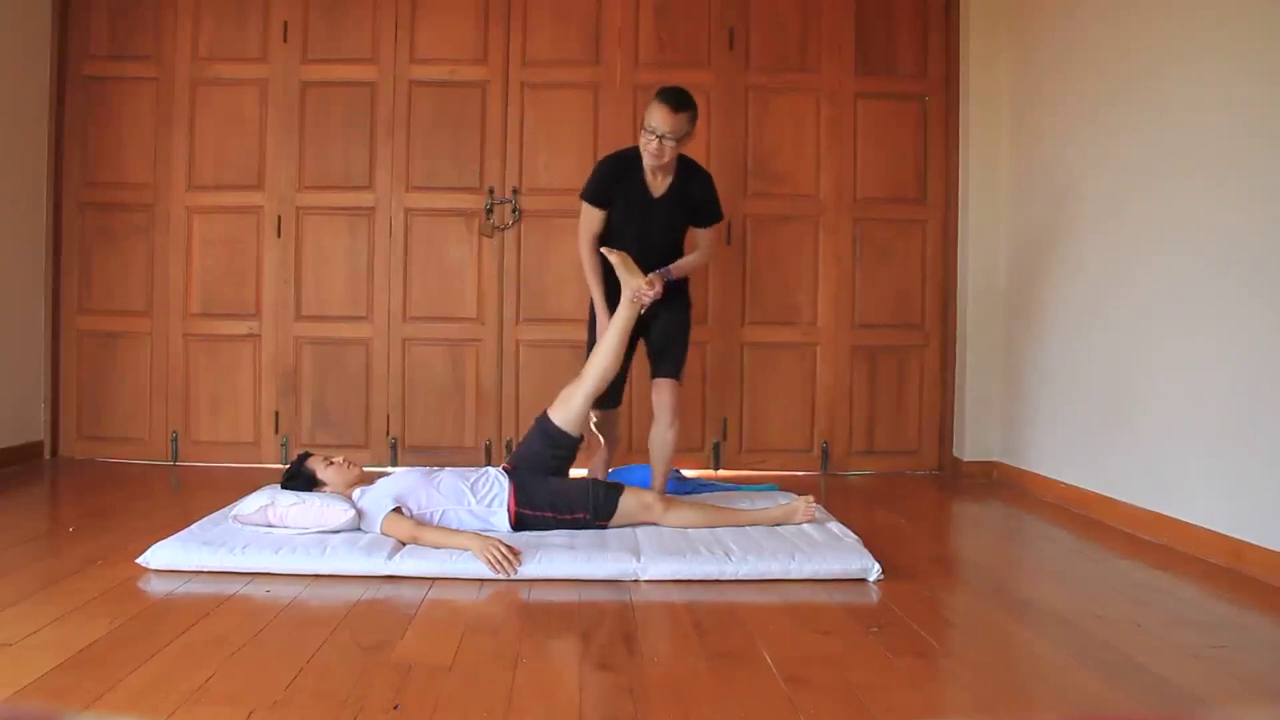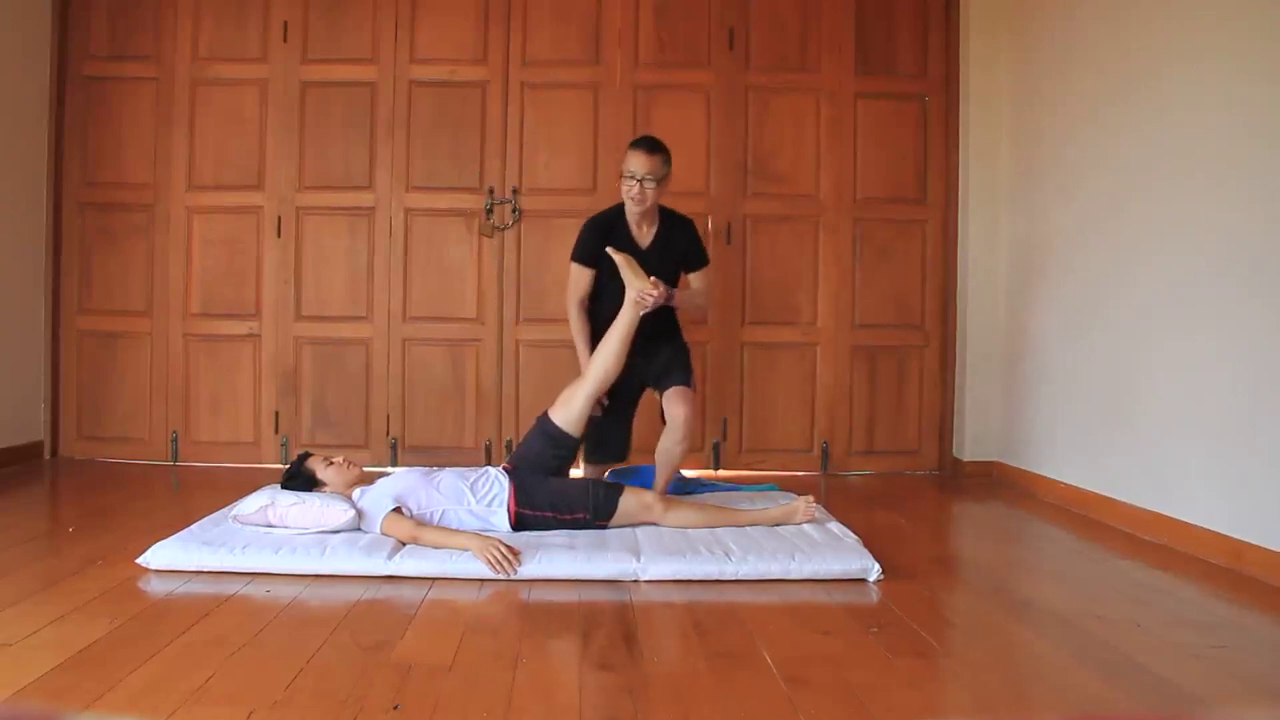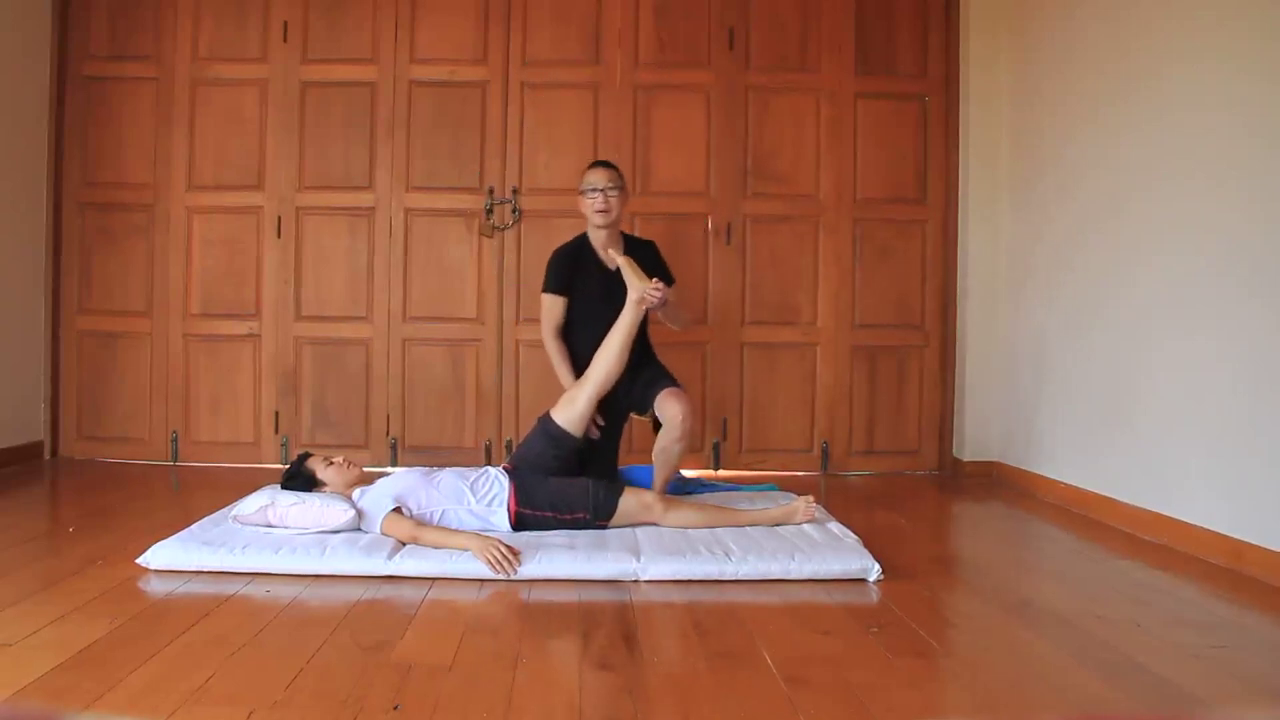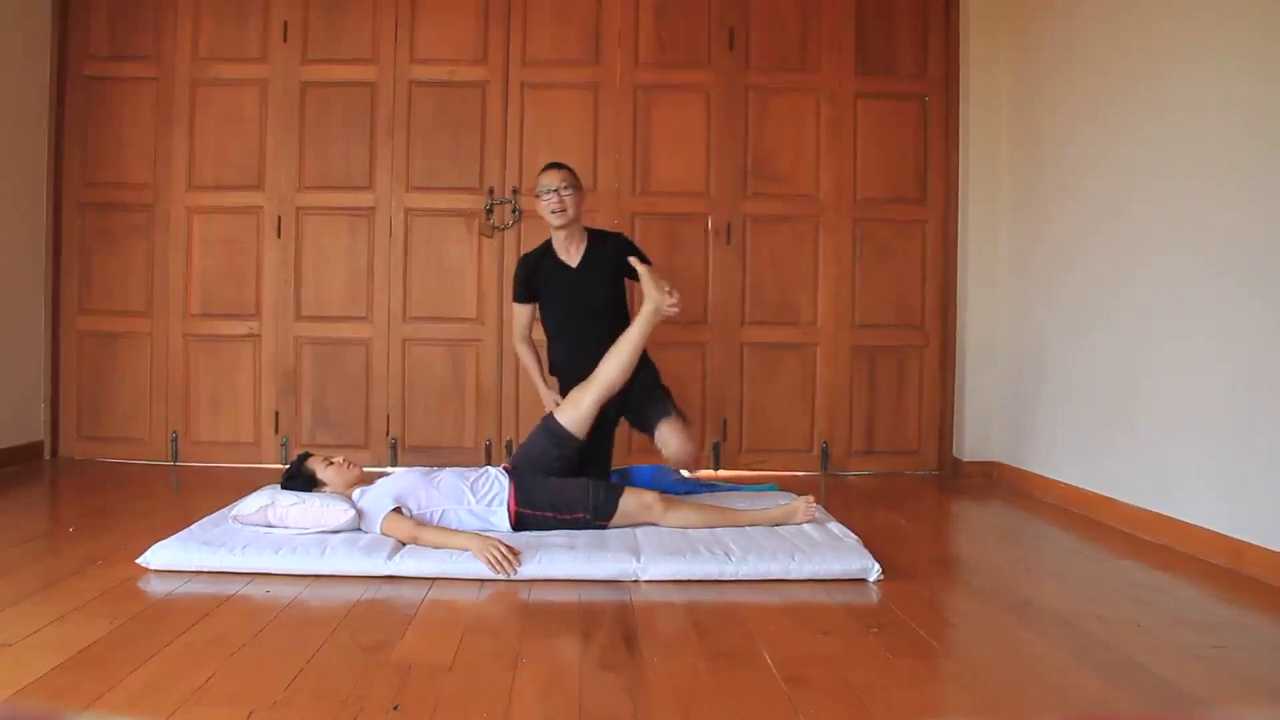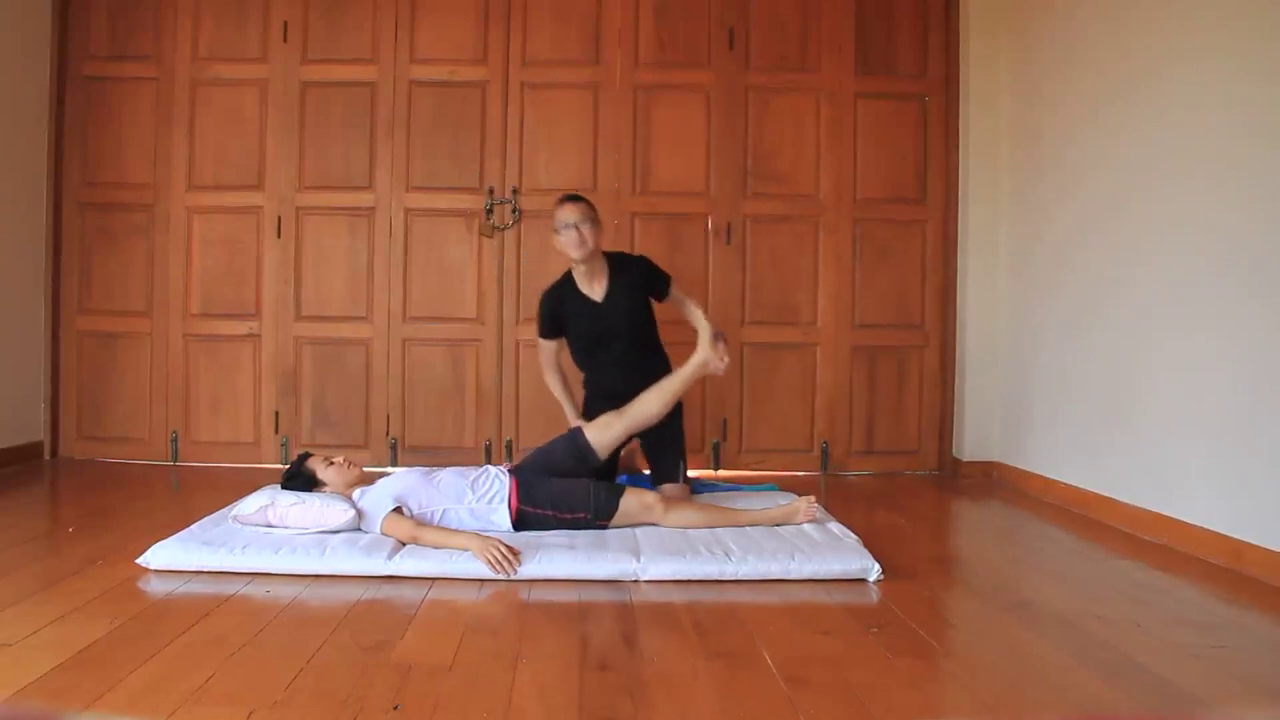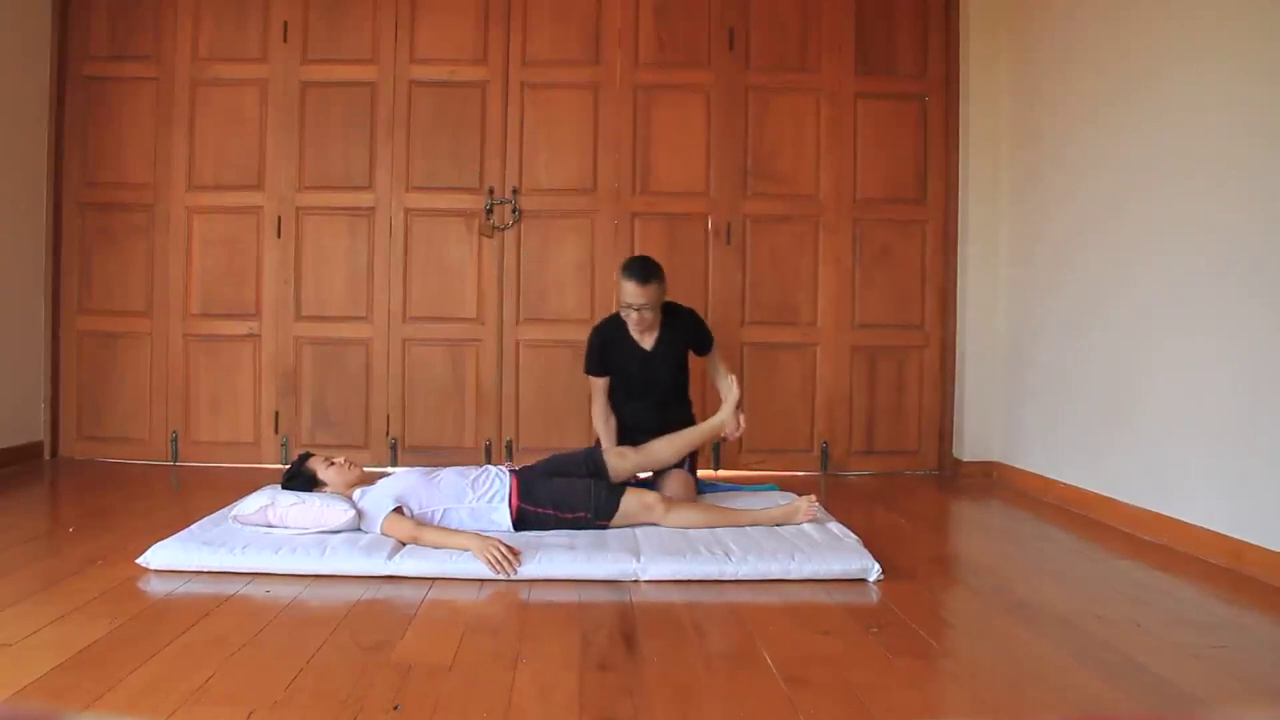
dt=0.4s
person 1, frame 1
left shoulder: (387, 481)
right shoulder: (370, 506)
right elbow: (415, 531)
right wrist: (474, 539)
left hip: (513, 478)
right hip: (518, 507)
left knee: (581, 390)
right knee: (651, 505)
left ankle: (631, 299)
right ankle: (773, 515)
person 1, frame 2
left shoulder: (388, 483)
right shoulder: (369, 508)
right elbow: (415, 532)
right wrist: (473, 540)
left hip: (514, 478)
right hip: (518, 508)
left knee: (584, 389)
right knee: (652, 505)
left ankle: (633, 301)
right ankle: (771, 515)
person 1, frame 3
left shoulder: (386, 481)
right shoulder: (369, 506)
right elbow: (415, 531)
right wrist: (474, 540)
left hip: (514, 478)
right hip: (518, 508)
left knee: (584, 393)
right knee: (652, 505)
left ankle: (635, 302)
right ankle: (772, 516)
person 1, frame 4
left shoulder: (384, 483)
right shoulder: (370, 509)
right elbow: (414, 533)
right wrist: (473, 540)
left hip: (513, 478)
right hip: (517, 508)
left knee: (590, 393)
right knee: (653, 506)
left ankle: (651, 308)
right ankle: (772, 515)
person 1, frame 5
left shoulder: (383, 483)
right shoulder: (370, 509)
right elbow: (414, 533)
right wrist: (473, 541)
left hip: (516, 478)
right hip: (518, 508)
left knee: (616, 421)
right knee: (652, 505)
left ankle: (700, 360)
right ankle: (773, 517)
person 1, frame 6
left shoulder: (382, 484)
right shoulder: (370, 508)
right elbow: (416, 532)
right wrist: (474, 541)
left hip: (516, 480)
right hip: (518, 509)
left knee: (629, 456)
right knee: (651, 506)
left ankle: (717, 422)
right ankle: (773, 517)
person 2, frame 1
left shoulder: (697, 182)
right shoulder: (612, 170)
left elbow: (704, 249)
right elbow: (587, 243)
left wrist: (666, 275)
right wrist: (602, 311)
left hip: (668, 300)
right hip: (613, 295)
left knee: (666, 400)
right knee: (602, 399)
left ankle: (655, 498)
right ankle: (605, 455)
person 2, frame 2
left shoulder: (682, 230)
right shoulder: (598, 229)
left elbow: (702, 295)
right elbow: (576, 304)
left wrist: (668, 296)
right wrist: (589, 370)
left hip: (663, 344)
left knee: (682, 413)
right knee: (598, 463)
person 2, frame 3
left shoulder: (646, 253)
right shoulder: (566, 259)
left elbow: (678, 320)
right elbow: (551, 334)
left wrist: (661, 304)
left hip: (641, 367)
left knee: (681, 413)
person 2, frame 4
left shoulder: (614, 246)
right shoulder: (532, 266)
right elbow: (521, 336)
right wrist: (544, 390)
left hip: (631, 372)
right hip: (578, 387)
left knee: (680, 450)
person 2, frame 5
left shoulder: (636, 269)
right shoulder: (555, 299)
left elbow: (683, 301)
right elbow: (549, 364)
right wrist: (574, 419)
right hip: (603, 401)
left knee: (674, 497)
right ankle: (615, 471)
person 2, frame 6
left shoulder: (686, 322)
right shoulder: (604, 335)
left elbow: (713, 361)
right elbow: (600, 402)
left hip: (675, 426)
right hip: (623, 429)
left knee: (676, 495)
left ankle: (661, 481)
